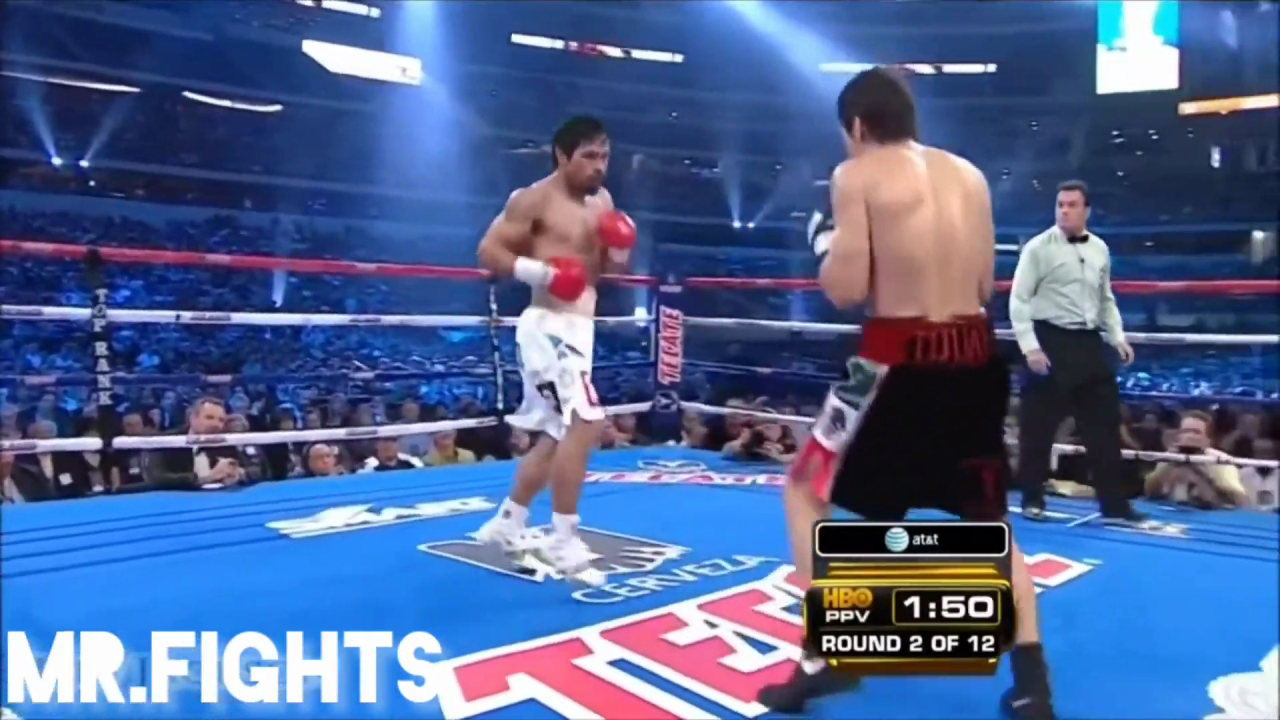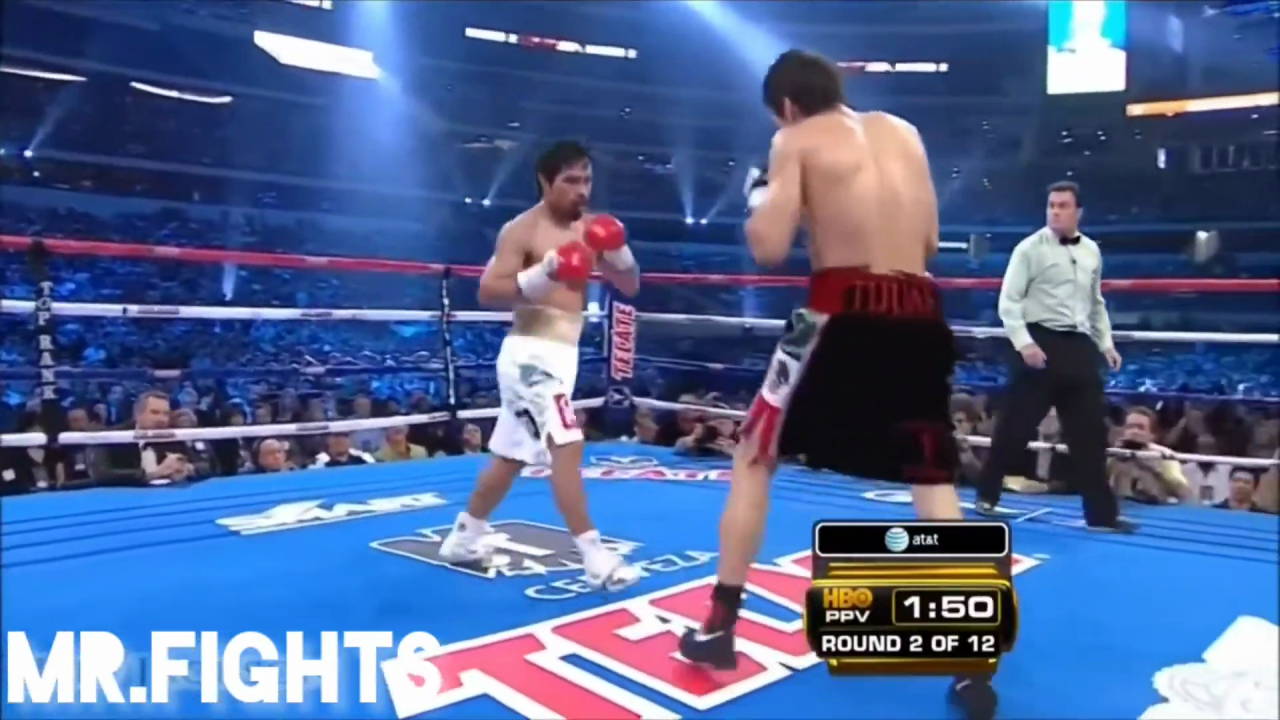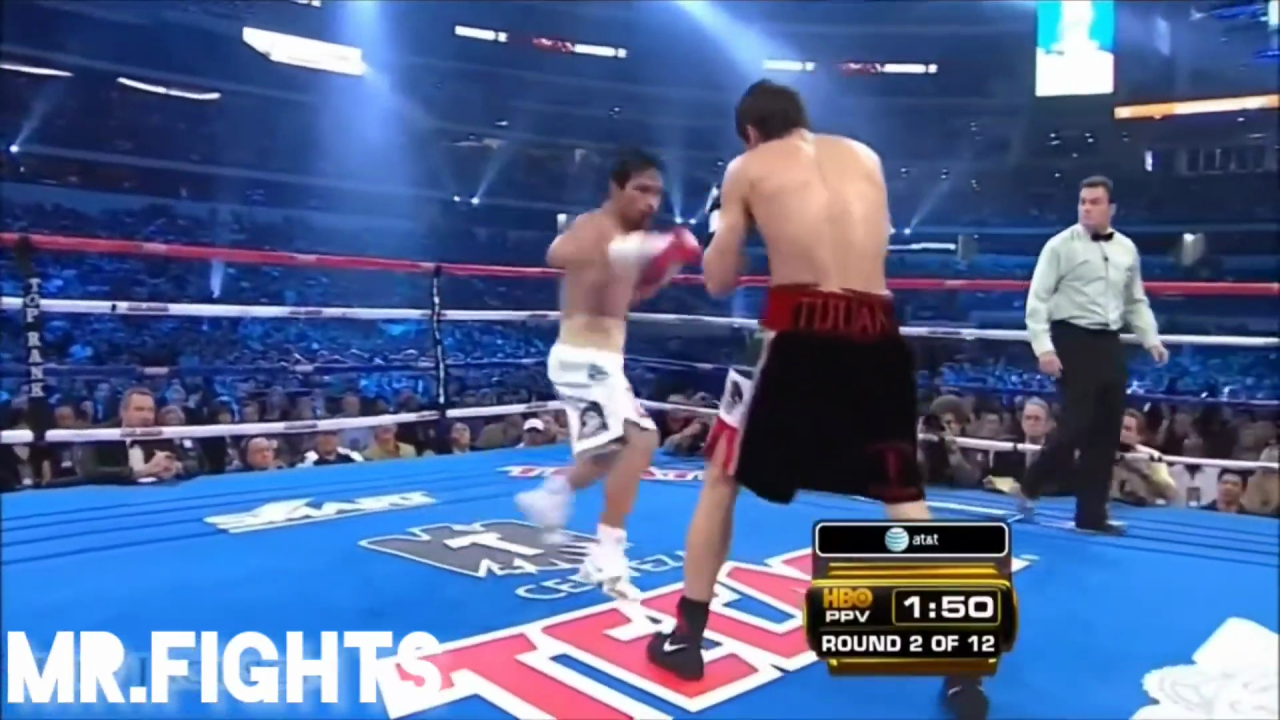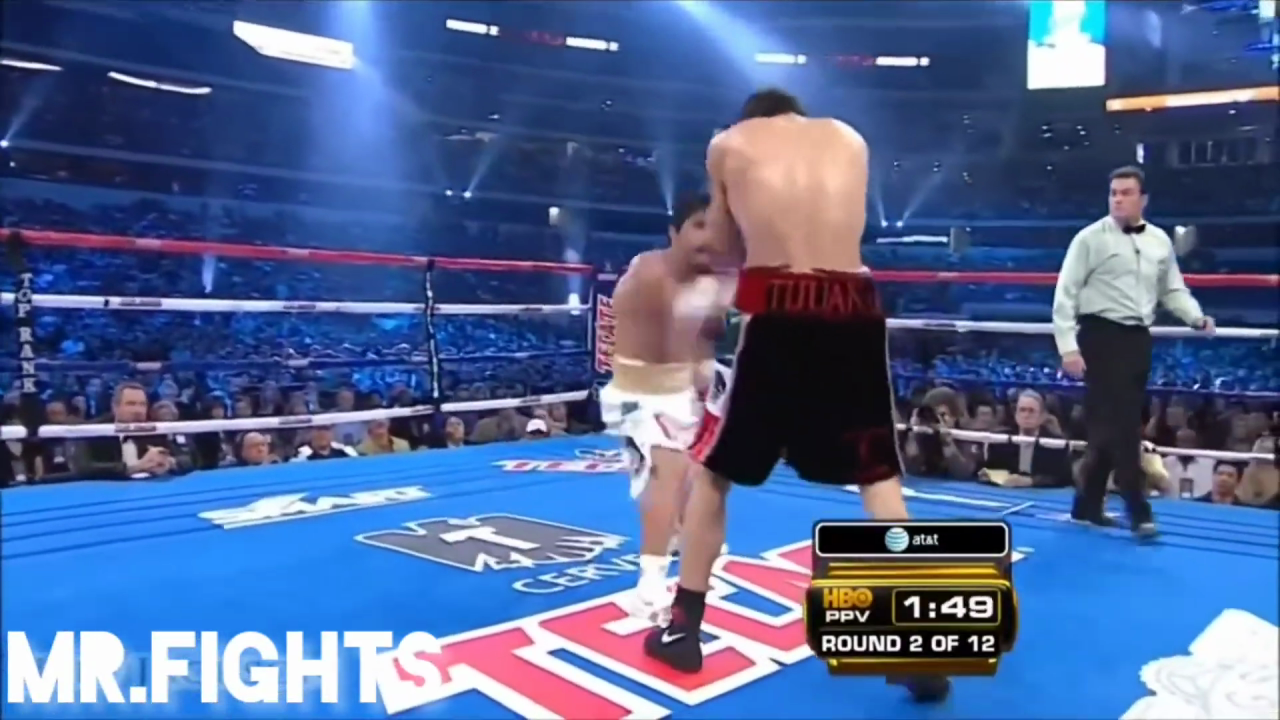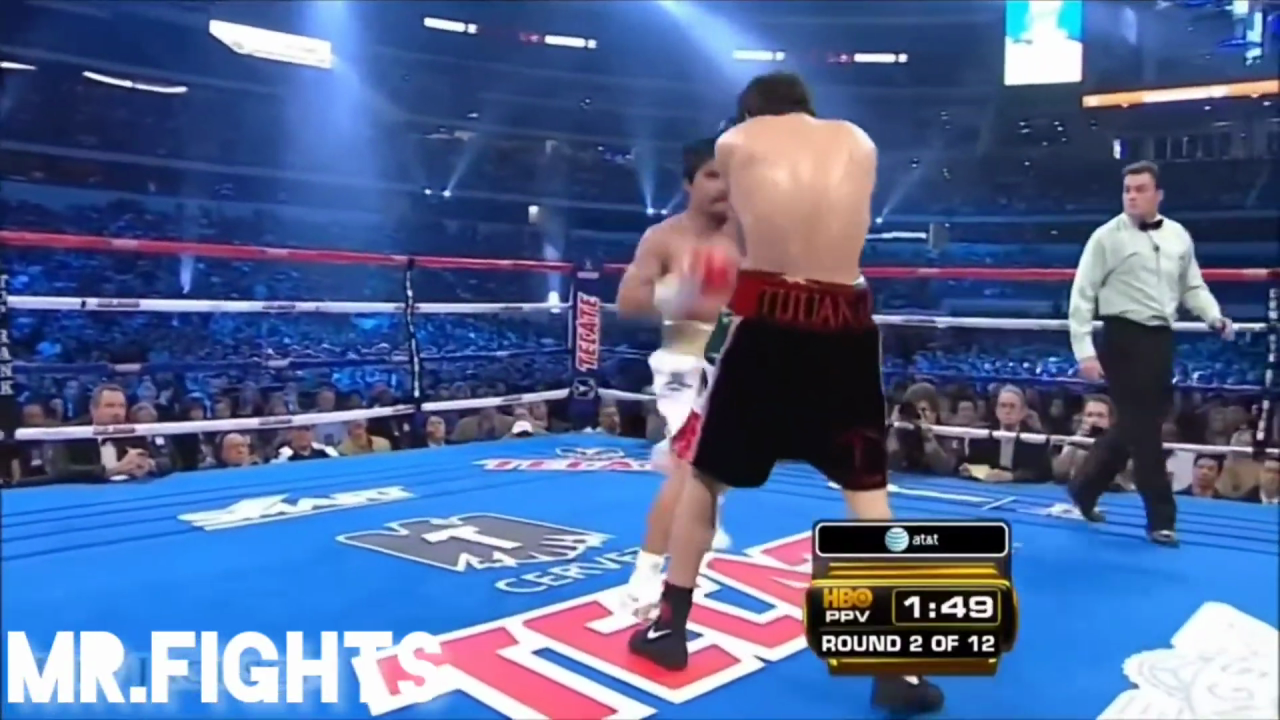
dt=0.2s
person 1, frame 1
left shoulder: (858, 175)
right shoulder: (969, 175)
left elbow: (847, 292)
right elbow: (983, 283)
left wrist: (827, 244)
left hip: (900, 358)
right hip: (974, 359)
left knee: (805, 491)
right knee: (986, 524)
left ankle: (829, 654)
person 1, frame 2
left shoulder: (797, 141)
right shoulder: (904, 132)
left elbow: (769, 247)
left wrist: (761, 197)
left hip: (844, 313)
right hip: (918, 315)
left knee: (756, 461)
right knee: (934, 486)
left ankle: (718, 624)
person 1, frame 3
left shoulder: (747, 169)
right shoulder: (864, 156)
left elbow: (719, 280)
left wrist: (724, 216)
left hip: (799, 330)
right hip: (876, 332)
left knee: (723, 478)
right knee: (906, 499)
left ankle: (686, 635)
right ankle: (957, 665)
person 1, frame 4
left shoulder: (729, 145)
right shoulder: (850, 139)
left elbow: (723, 245)
left hip: (775, 313)
right hip: (853, 312)
left knee: (713, 470)
right knee: (879, 479)
left ankle: (683, 627)
person 1, frame 5
left shoulder: (735, 141)
right shoulder: (860, 142)
left hip: (763, 318)
right hip: (845, 320)
left knee: (704, 468)
right knee: (867, 489)
left ankle: (668, 626)
right ankle: (895, 666)
person 2, frame 1
left shoulder: (600, 201)
right shoulder: (533, 199)
left elbow: (619, 270)
right elbow: (487, 252)
left wrist: (621, 247)
right wrist: (537, 273)
left hip: (577, 330)
right hip: (550, 328)
left knee: (555, 436)
right knee: (584, 427)
left ankle: (506, 523)
right ankle: (565, 539)
person 2, frame 2
left shoulder: (593, 228)
right shoulder: (520, 231)
left elbow: (629, 287)
right elbow: (490, 292)
left wrist: (620, 253)
right wrist: (540, 274)
left hip: (561, 355)
right hip: (532, 354)
left knee: (511, 456)
right knee: (566, 451)
left ankle: (464, 536)
right ankle: (597, 559)
person 2, frame 3
left shoulder: (638, 236)
right shoulder: (591, 228)
left elbow: (637, 290)
right elbow: (562, 258)
left wrist: (663, 269)
right wrist: (628, 250)
left hip: (603, 361)
right hip: (581, 361)
left knee: (638, 442)
right knee: (635, 446)
left ankle: (551, 494)
right ankle: (609, 559)
person 2, frame 4
right shoulder: (648, 271)
left hip: (680, 396)
right hip: (636, 400)
right knee: (673, 470)
left ankle: (675, 531)
right ankle: (651, 586)
person 2, frame 5
right shoulder: (663, 237)
right elbow: (628, 301)
right wrist: (672, 296)
right hip: (685, 364)
right knee: (691, 466)
right ankle: (645, 580)
person 3, frame 1
left shoulder: (1100, 250)
right shoulder: (1039, 248)
right elbow: (1019, 301)
left wrist: (1118, 337)
right wrist: (1030, 346)
left hip: (1090, 342)
right hip: (1051, 342)
left knee: (1105, 423)
right knee: (1039, 425)
left ankle: (1115, 505)
right ankle: (1032, 497)
person 3, frame 2
left shoulder: (1092, 251)
right shoulder: (1030, 249)
right elbow: (1009, 301)
left wrist: (1106, 343)
right wrist: (1024, 343)
left hip: (1079, 345)
right hip: (1042, 343)
left knee: (1090, 429)
right knee: (1018, 423)
left ankle: (1100, 511)
right ankle: (987, 493)
person 3, frame 3
left shoulder: (1127, 249)
right shoulder: (1061, 246)
left elbow: (1135, 301)
right elbow: (1038, 300)
left wrist: (1151, 339)
right wrist: (1044, 348)
left hip: (1109, 344)
right hip: (1073, 341)
left knee: (1106, 432)
right knee: (1076, 424)
left ankle: (1091, 513)
right ankle: (1032, 483)
person 3, frame 4
left shoulder: (1160, 241)
right shoulder: (1090, 239)
left elbow: (1172, 290)
right elbow: (1065, 294)
left wrist: (1195, 316)
right wrist: (1068, 346)
left hip: (1137, 339)
right hip: (1102, 336)
left knee: (1109, 424)
right knee: (1122, 423)
left ankle: (1088, 504)
right ankle: (1139, 512)
person 3, frame 5
left shoulder: (1179, 236)
right shoulder: (1107, 237)
left elbow: (1192, 288)
right elbow: (1082, 296)
left wrist: (1215, 318)
right wrist: (1084, 351)
left hip: (1161, 339)
right hip: (1124, 338)
left knee: (1134, 428)
right knee: (1141, 429)
left ankle: (1086, 486)
right ankle: (1160, 518)
